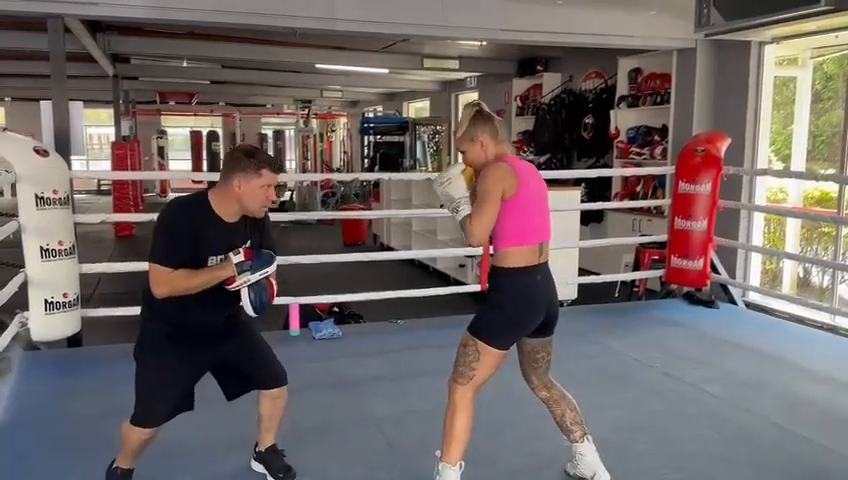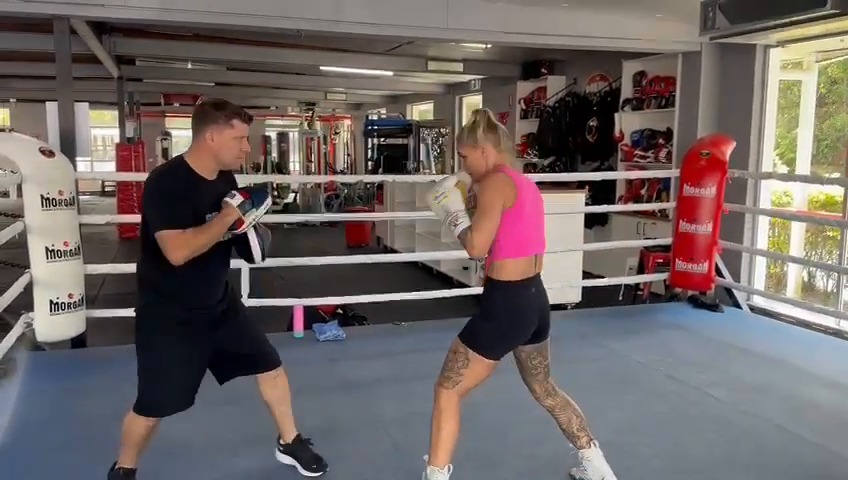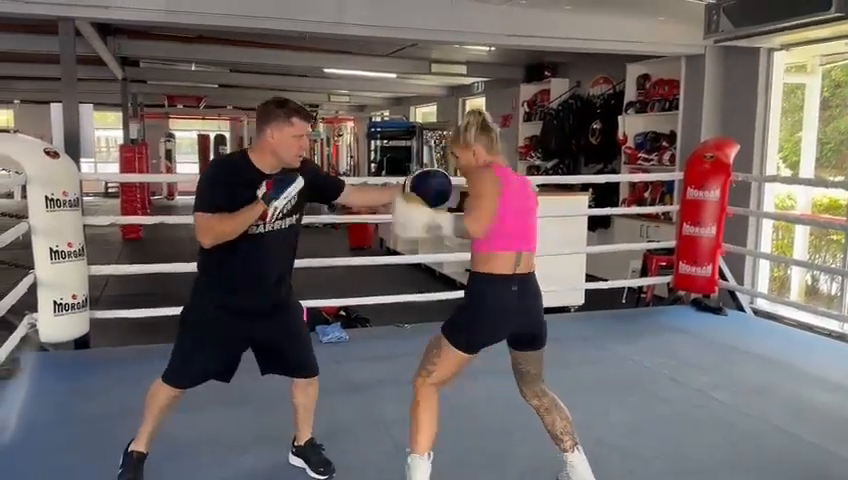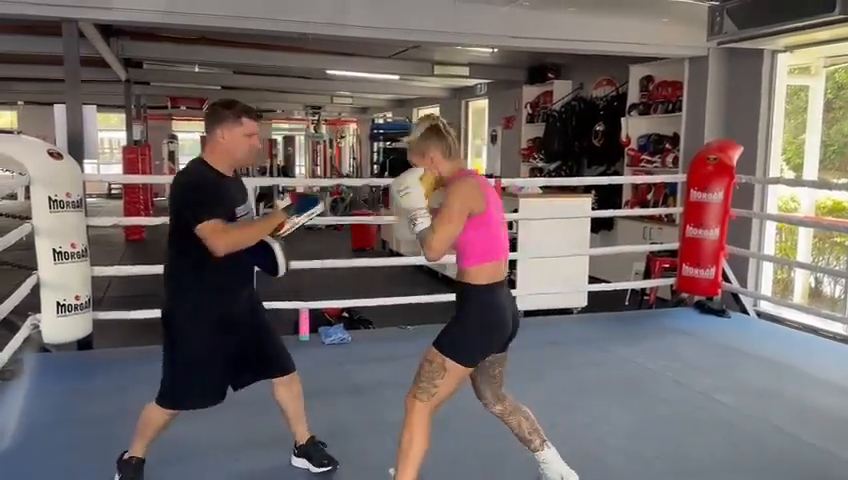
dt=0.5s
person 1, frame 1
left shoulder: (495, 172)
right shoulder: (529, 171)
left elbow: (477, 234)
left wrist: (456, 197)
right wrist: (473, 194)
left hip: (512, 293)
right hip: (543, 289)
left knee: (461, 389)
right knee: (541, 381)
person 1, frame 2
left shoulder: (495, 183)
right shoulder: (525, 185)
left elbow: (476, 248)
left wrist: (453, 211)
right wrist: (467, 205)
left hip: (505, 304)
right hip: (534, 300)
left knee: (447, 393)
right knee: (544, 389)
person 1, frame 3
left shoulder: (485, 177)
right shoulder: (525, 185)
left elbow: (480, 229)
left hip: (487, 300)
right hip: (527, 298)
left knee: (425, 384)
right knee: (534, 390)
person 1, frame 4
left shoulder: (461, 188)
right shoulder: (479, 184)
left elbow: (433, 250)
left wrist: (416, 208)
left hip: (477, 310)
right hip: (500, 306)
left knee: (419, 404)
right knee: (494, 399)
person 2, frame 1
left shoulder: (256, 220)
right shoulder: (181, 216)
right elbow: (161, 285)
left wrist: (261, 284)
right wrist: (226, 270)
left hip: (226, 322)
right hip: (169, 331)
left knee: (275, 383)
right knee: (148, 419)
left ankle: (265, 452)
person 2, frame 2
left shoulder: (225, 178)
right shoulder: (166, 182)
right elbow: (178, 251)
left wrist: (245, 222)
right wrist: (230, 213)
left hip: (219, 303)
right hip: (169, 314)
left knee: (270, 366)
right knee: (152, 405)
left ankle: (291, 443)
person 2, frame 3
left shoulder: (302, 173)
right shoulder: (224, 171)
left elbow: (352, 196)
right elbow: (207, 235)
left wrist: (402, 191)
right wrist: (261, 204)
left hip: (274, 298)
right hip: (218, 301)
left knee: (306, 372)
right knee: (177, 379)
left ankle: (303, 445)
person 2, frame 4
left shoulder: (231, 176)
right shoulder: (194, 182)
right elbow: (221, 242)
left wrist: (261, 241)
right wrist: (277, 219)
left hip: (241, 300)
right hip: (196, 310)
left knee: (282, 371)
right knee: (177, 398)
left ankle: (304, 446)
